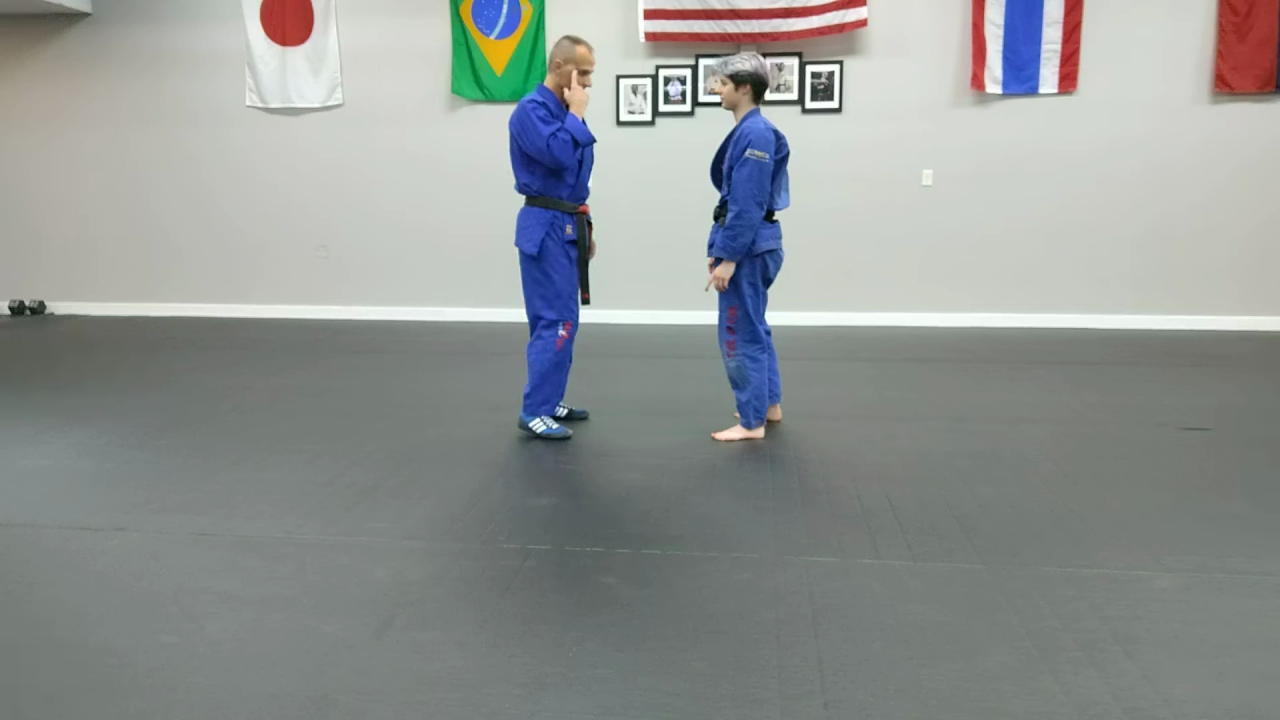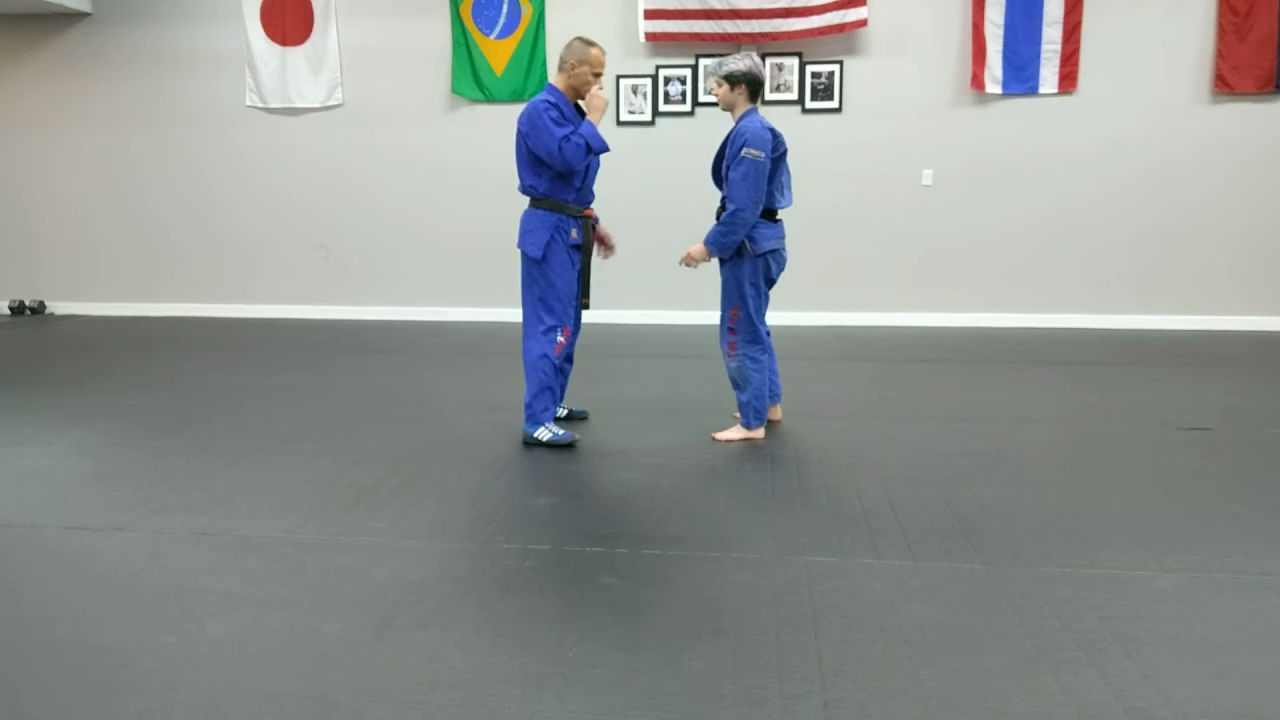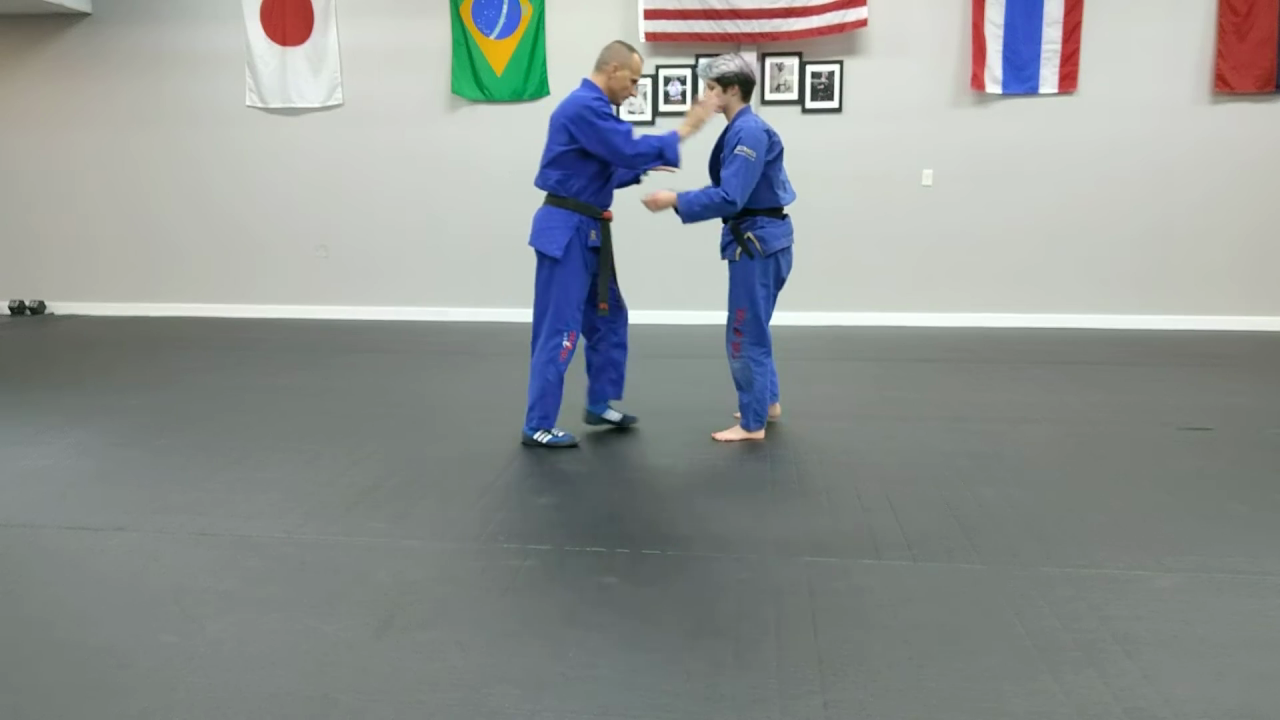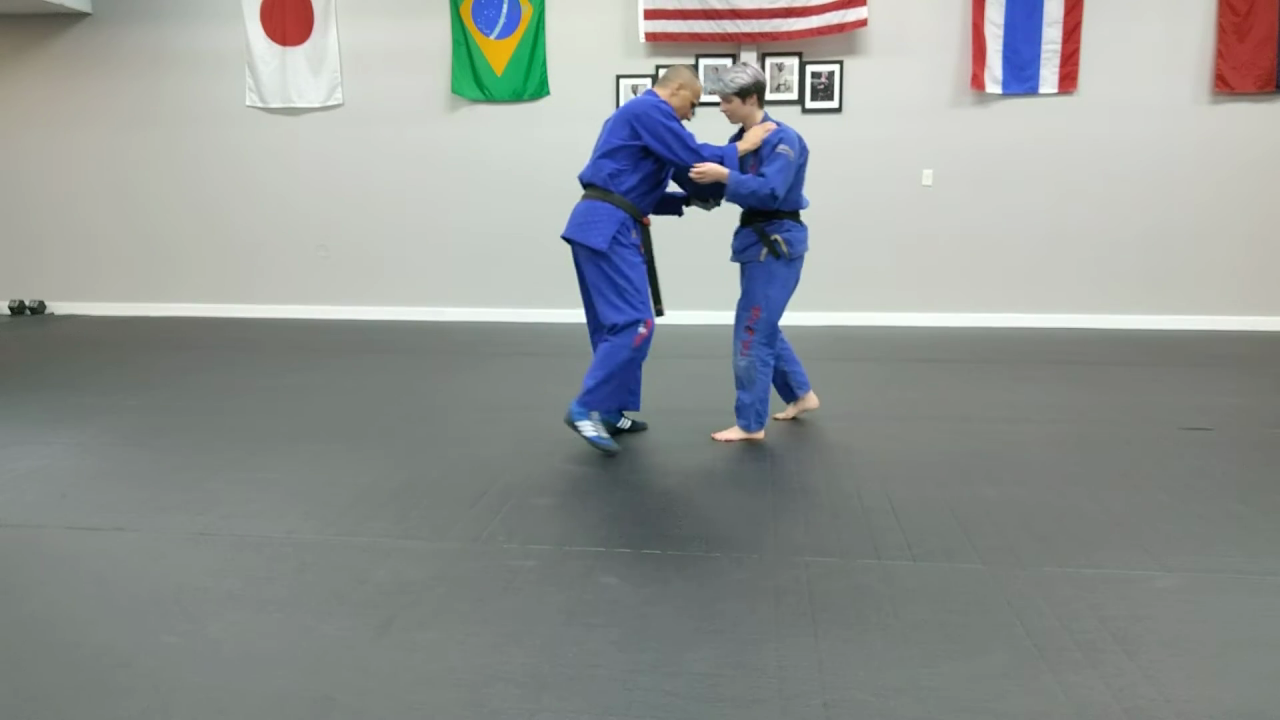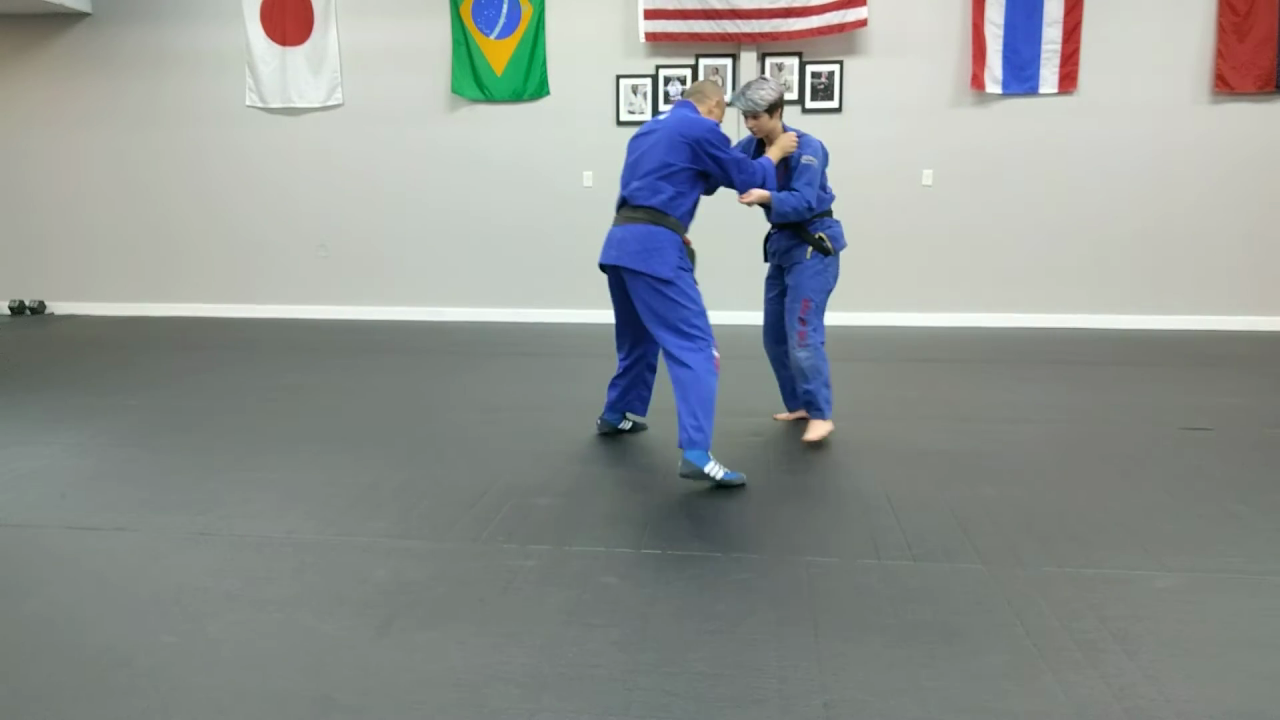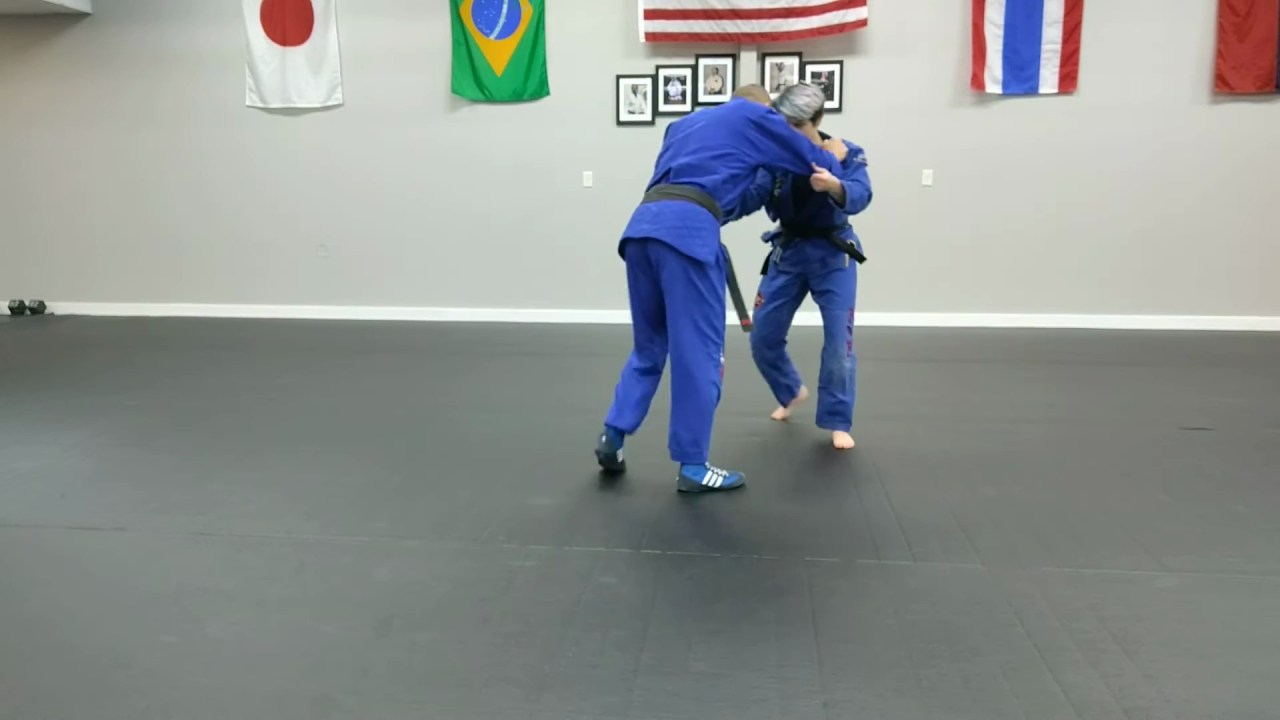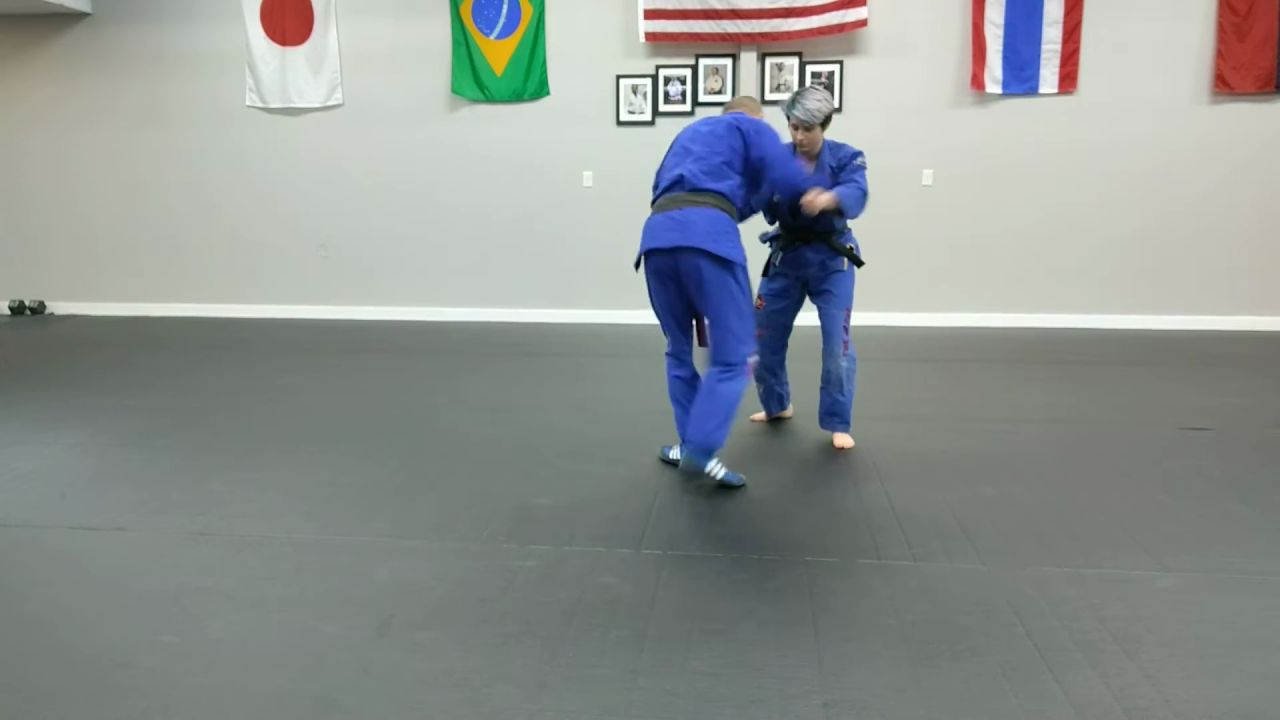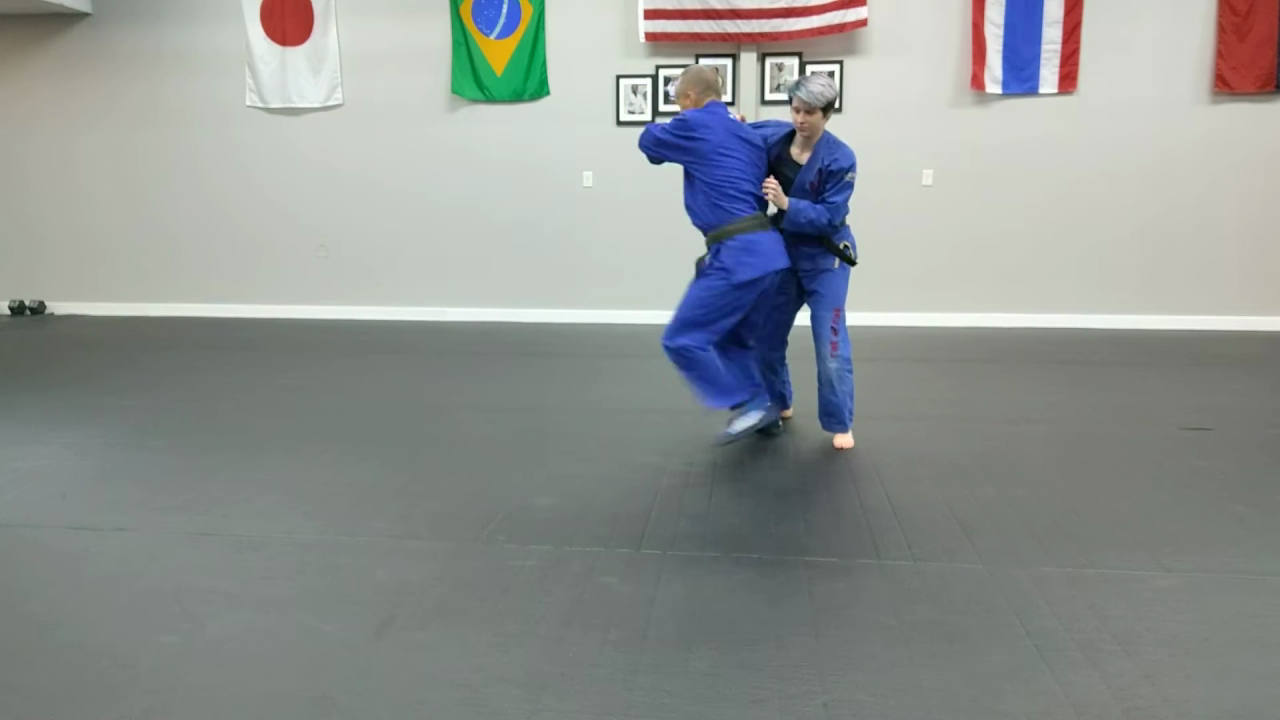
dt=0.4s
person 1, frame 1
left shoulder: (564, 111)
right shoulder: (532, 109)
right elbow: (558, 157)
left wrist: (584, 226)
right wrist: (577, 114)
left hip: (566, 225)
right hip: (545, 227)
left knee: (560, 320)
right knee: (558, 322)
left ankle: (550, 402)
right ankle: (535, 411)
person 1, frame 2
left shoulder: (569, 111)
right shoulder: (542, 110)
right elbow: (567, 160)
left wrist: (594, 224)
right wrist: (594, 119)
left hip: (569, 229)
right hip: (551, 231)
left knee: (566, 322)
right knee: (551, 325)
left ankle: (550, 401)
right ankle: (538, 421)
person 1, frame 3
left shoulder: (588, 106)
right shoulder: (585, 107)
left elbow: (603, 169)
right elbow: (630, 152)
left wrist: (649, 165)
right wrist: (683, 133)
left hip: (581, 231)
right hip: (566, 231)
left knee: (608, 317)
right knee: (559, 329)
left ankle: (600, 403)
right ankle: (537, 425)
person 1, frame 4
left shoulder: (634, 114)
right shoulder: (650, 110)
left elbow: (637, 189)
right elbow: (692, 159)
left wrist: (689, 199)
right wrist: (743, 145)
left hip: (596, 224)
right hip: (606, 228)
left knee: (613, 324)
right knee: (634, 323)
left ankle: (611, 411)
right ankle: (584, 409)
person 1, frame 5
left shoulder: (647, 130)
right shoulder: (701, 129)
right elbow: (744, 178)
left wrist: (702, 178)
right wrist: (774, 153)
left hip: (619, 242)
right hip: (655, 245)
left knee: (637, 336)
right knee: (693, 348)
left ankle: (617, 414)
right ankle: (697, 457)
person 1, frame 6
left shoulder: (685, 123)
right shoulder: (755, 114)
right elbow: (811, 159)
left wrist: (751, 198)
right wrist: (833, 157)
left hip: (644, 222)
right hip: (688, 229)
left knee: (650, 344)
right knee: (698, 351)
left ankle: (614, 434)
right ankle: (692, 466)
person 1, frame 7
left shoulder: (688, 132)
right shoulder: (752, 127)
right elbow: (779, 163)
right wrist: (812, 193)
left hip: (658, 231)
right hip: (711, 233)
left knee: (680, 349)
right knee: (731, 353)
left ankle: (689, 446)
right ankle: (702, 450)
person 1, frame 8
left shoulder: (695, 126)
right shoulder: (749, 136)
left elbow: (650, 141)
left hip: (741, 256)
right hip: (761, 250)
left knee: (682, 340)
right knee: (732, 339)
left ankle: (744, 406)
right ankle: (754, 406)
person 2, frame 1
left shoulder: (755, 135)
right shoulder: (748, 131)
left elbow: (748, 205)
left wrist: (728, 258)
right wrist: (721, 248)
left hip: (746, 245)
right hip: (746, 242)
left knee: (739, 332)
right knee: (753, 326)
left ankle: (751, 422)
right ankle: (769, 404)
person 2, frame 2
left shoulder: (752, 134)
right shoulder: (749, 130)
left elbow: (744, 205)
left wrist: (709, 245)
right wrist: (715, 240)
left hip: (750, 243)
right hip: (754, 241)
left knee: (740, 332)
right knee: (753, 327)
left ankle: (752, 422)
right ankle: (769, 404)
person 2, frame 3
left shoulder: (750, 133)
right shoulder: (743, 129)
left elbow: (729, 198)
right elbow: (729, 189)
left wrist: (676, 200)
right wrist: (681, 197)
left hip: (757, 240)
right hip: (761, 237)
left knee: (745, 331)
right knee: (753, 326)
left ankle: (753, 424)
right ankle: (768, 401)
person 2, frame 4
left shoulder: (782, 139)
right shoulder: (740, 140)
left elbow: (769, 190)
right elbow: (720, 184)
left wrist: (724, 176)
right wrist: (704, 178)
left hip: (778, 242)
right hip: (756, 240)
left knee: (751, 331)
right knee: (762, 328)
left ankle: (749, 423)
right ankle: (801, 395)
person 2, frame 5
left shoulder: (806, 148)
right shoulder: (751, 147)
left elbow: (805, 202)
left wrist: (768, 199)
left hip: (814, 244)
right hip: (782, 243)
left knee: (804, 330)
right knee: (775, 332)
left ankle: (820, 415)
right ankle: (802, 403)
person 2, frame 6
left shoulder: (846, 153)
left elbow: (860, 197)
right elbow: (752, 195)
left wrist: (835, 186)
left hip: (832, 253)
right hip: (788, 251)
left knee: (840, 342)
right knee: (763, 336)
left ankle: (837, 422)
right ankle: (791, 391)
person 2, frame 7
left shoulder: (846, 158)
left elbow: (856, 196)
left wrist: (830, 200)
left hip: (831, 257)
right hip: (786, 254)
left knee: (837, 343)
right knee: (766, 337)
left ankle: (838, 423)
right ankle: (777, 404)
person 2, frame 8
left shoulder: (840, 158)
right shoulder: (776, 137)
left elbow: (830, 217)
left wrist: (785, 203)
left hip: (825, 255)
right hip: (785, 250)
left knee: (829, 340)
right knee: (765, 334)
left ankle: (840, 424)
right ankle: (777, 404)
